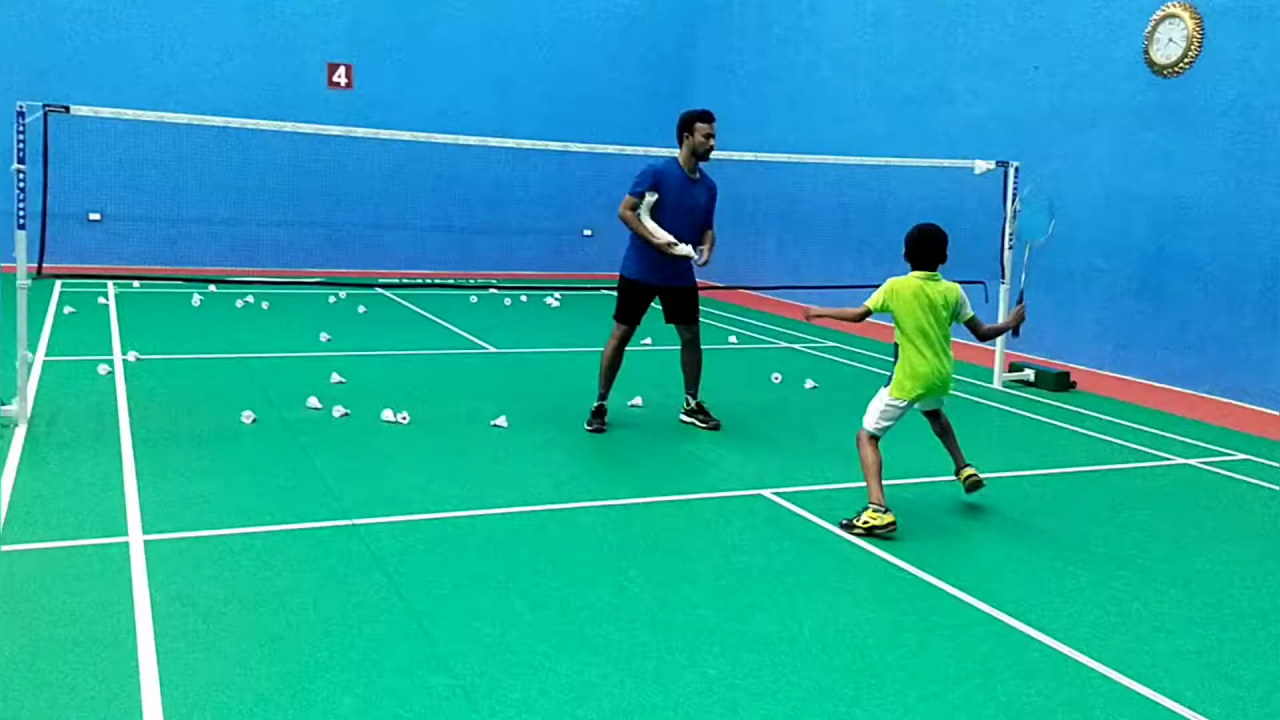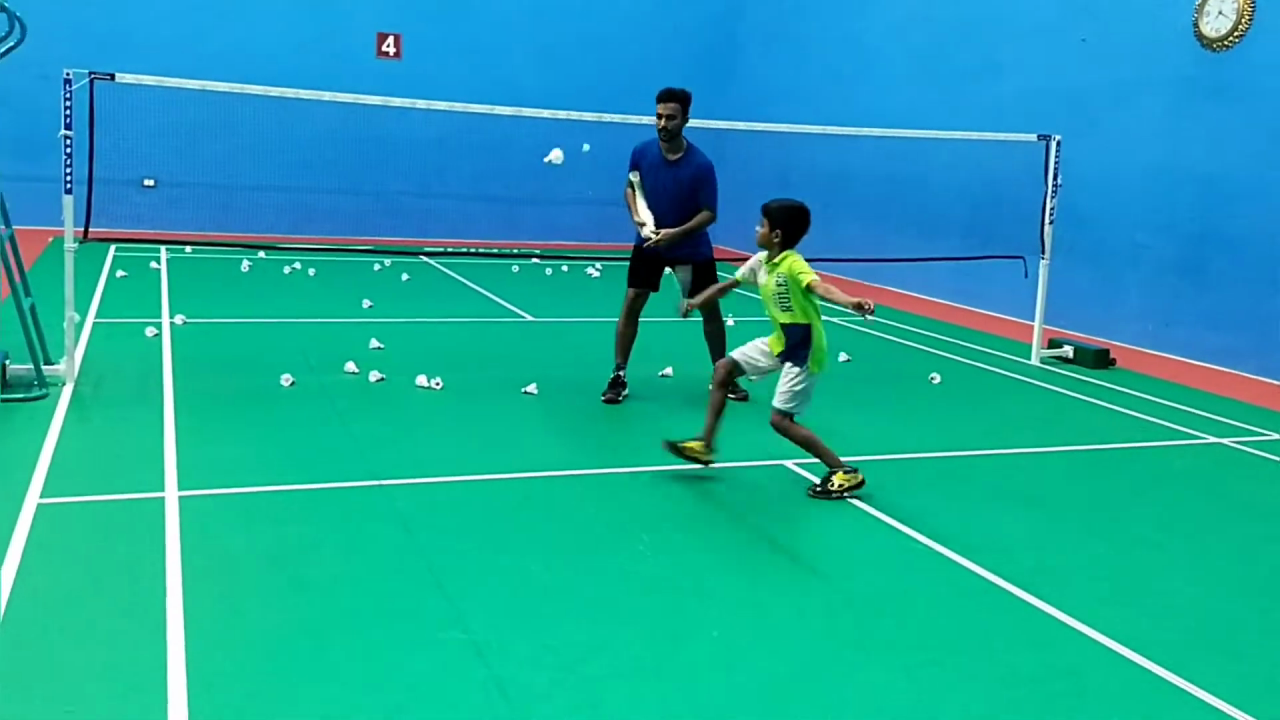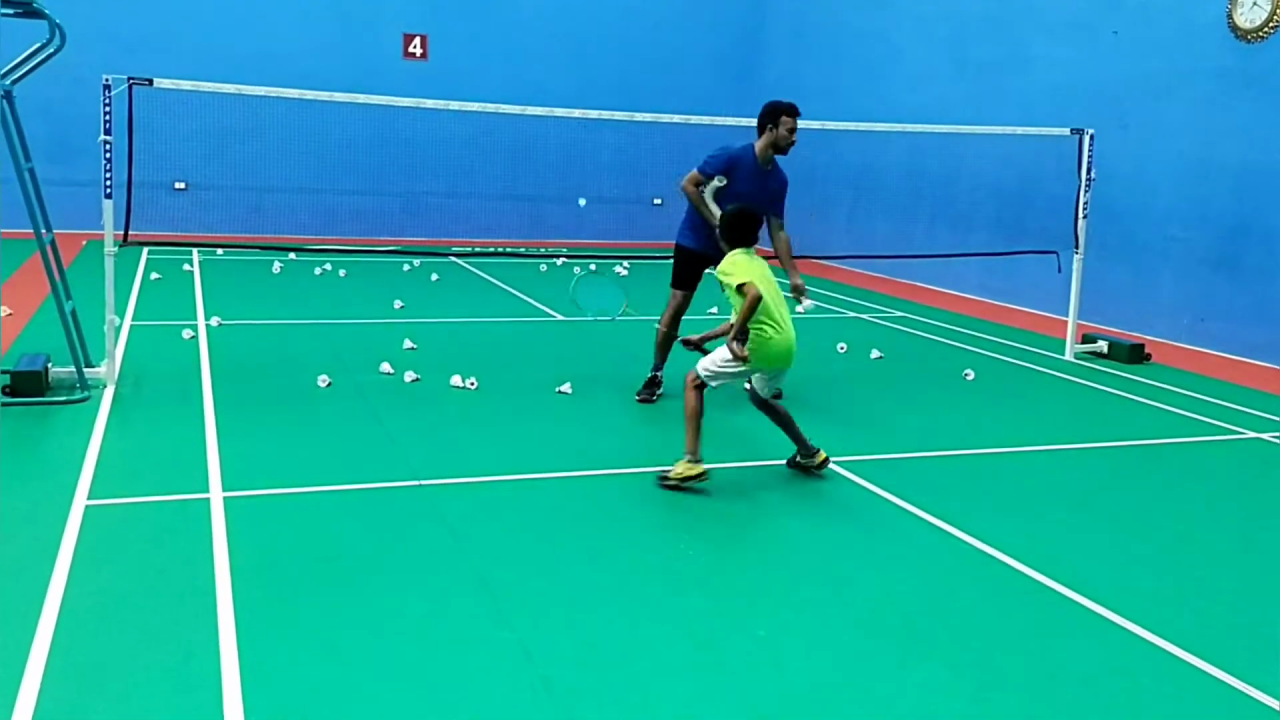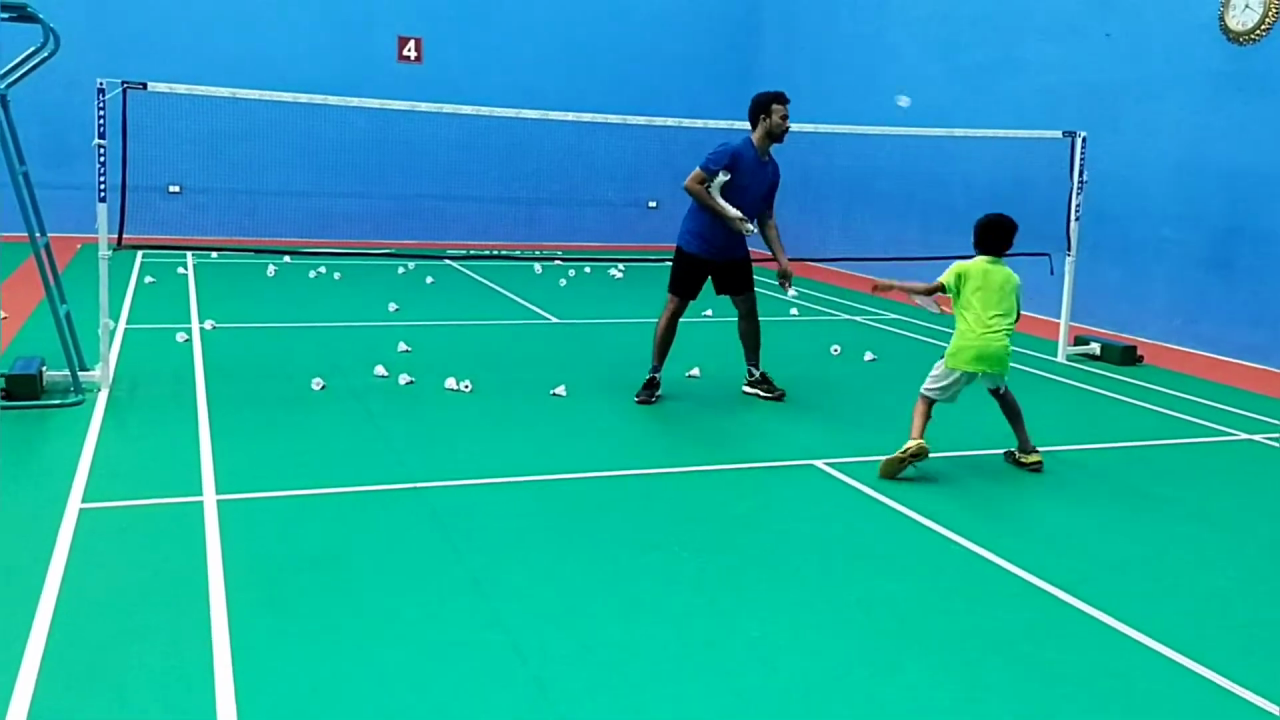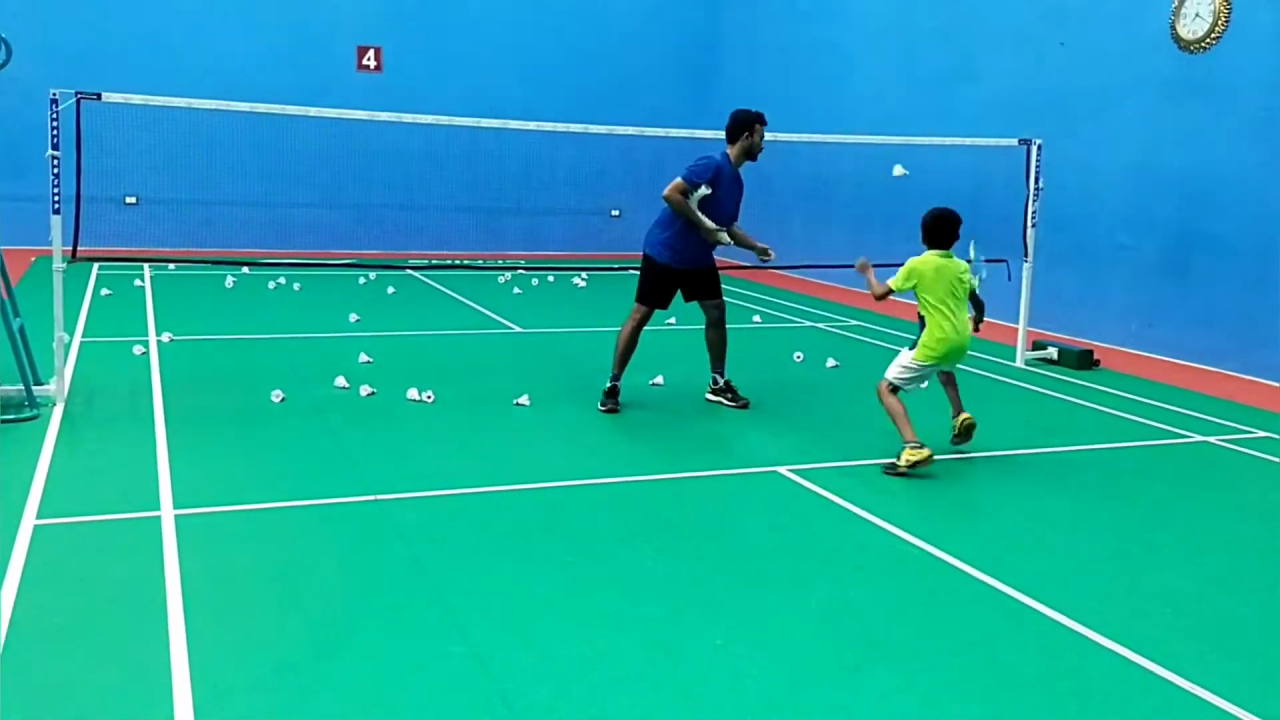
dt=1s
person 1, frame 1
left shoulder: (708, 186)
right shoulder: (656, 172)
left elbow: (707, 228)
right elbow: (625, 211)
left wrist: (707, 247)
right wrist: (656, 241)
left hip: (681, 276)
right hip: (640, 272)
left knee: (691, 336)
right knee: (621, 334)
left ankle: (692, 405)
right ankle: (600, 405)
person 1, frame 2
left shoulder: (701, 165)
right shoulder: (641, 152)
left elbow: (709, 214)
right elbow: (631, 187)
left wrist: (675, 233)
right wrist: (638, 216)
left hip: (692, 248)
right hip: (649, 241)
left knee: (711, 308)
right knee: (632, 303)
right ankle: (619, 375)
person 1, frame 3
left shoulder: (778, 179)
right shoulder: (729, 158)
left elbow: (777, 229)
right elbow: (688, 185)
left wrist: (793, 273)
right wrist: (714, 222)
right hip: (696, 241)
right knee: (677, 305)
right ankle: (656, 375)
person 1, frame 4
left shoulder: (770, 169)
right shoulder: (728, 153)
left elbow: (766, 218)
right elbow: (694, 187)
left wrist: (781, 260)
right wrist: (728, 217)
left hip: (731, 250)
right hip: (696, 244)
left knee: (749, 308)
right knee: (675, 307)
left ankle: (755, 375)
right ankle: (654, 377)
person 1, frame 5
left shoulder: (736, 181)
right shoulder: (711, 165)
left elbow: (728, 225)
right elbow: (670, 194)
left wrist: (754, 245)
right wrist: (703, 225)
left hip: (700, 258)
right hip: (665, 253)
left knee: (717, 314)
right knee: (640, 316)
left ankle: (718, 384)
right ankle: (613, 385)
person 2, frame 1
left shoulder: (895, 287)
right shoulder: (953, 292)
left elbow: (858, 314)
right elbow: (982, 334)
left wrist: (819, 312)
right wrist: (1010, 324)
left hip: (908, 381)
right hip: (941, 377)
left knee: (867, 437)
right knee: (933, 412)
left ankle: (878, 511)
right ankle: (964, 468)
person 2, frame 2
left shoulder: (795, 266)
right shoulder: (761, 261)
left elbow: (824, 288)
right elbow: (730, 283)
left wrist: (856, 302)
right wrist: (698, 300)
left hip: (803, 351)
right hip: (779, 343)
left knee: (780, 419)
right knee: (725, 367)
left ankle: (845, 473)
right ankle: (703, 446)
person 2, frame 3
left shoulder: (730, 266)
right shoulder: (759, 264)
left elbow: (754, 296)
left wrist: (735, 339)
right wrist: (704, 338)
left hip: (763, 345)
right hip: (785, 346)
left knee: (694, 381)
right knee: (760, 396)
left ankle: (692, 462)
right ankle: (809, 453)
person 2, frame 4
left shoulder: (963, 268)
right shoulder: (1012, 278)
left elbow: (930, 290)
left wrist: (892, 285)
left hip: (963, 352)
right hip: (998, 351)
left knee: (925, 396)
right knee: (1002, 392)
left ankle: (915, 441)
right ankle: (1027, 452)
person 2, frame 5
left shoulder: (917, 265)
right shoulder: (962, 268)
left elbow: (880, 294)
right elbow: (978, 303)
left wrist: (867, 272)
right wrist: (977, 322)
left hip: (931, 344)
right hip: (959, 340)
left knee: (887, 388)
right knee: (943, 369)
left ankle: (915, 448)
right ankle: (961, 416)
